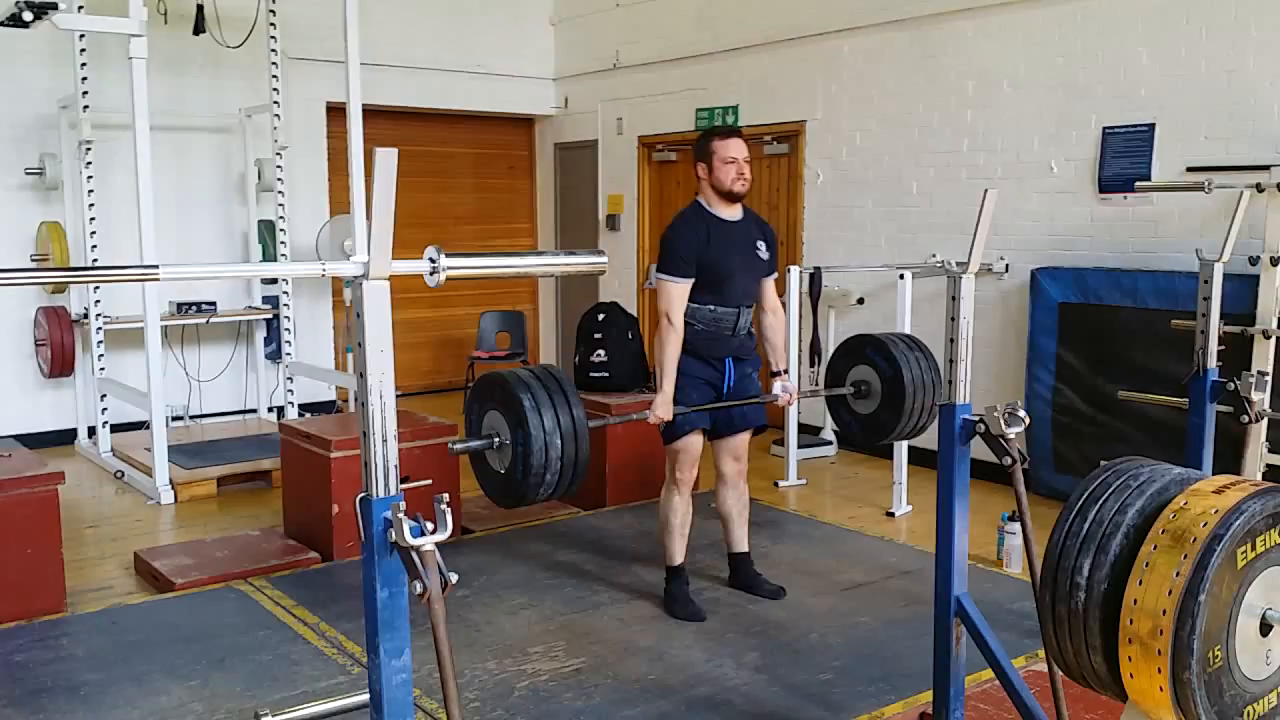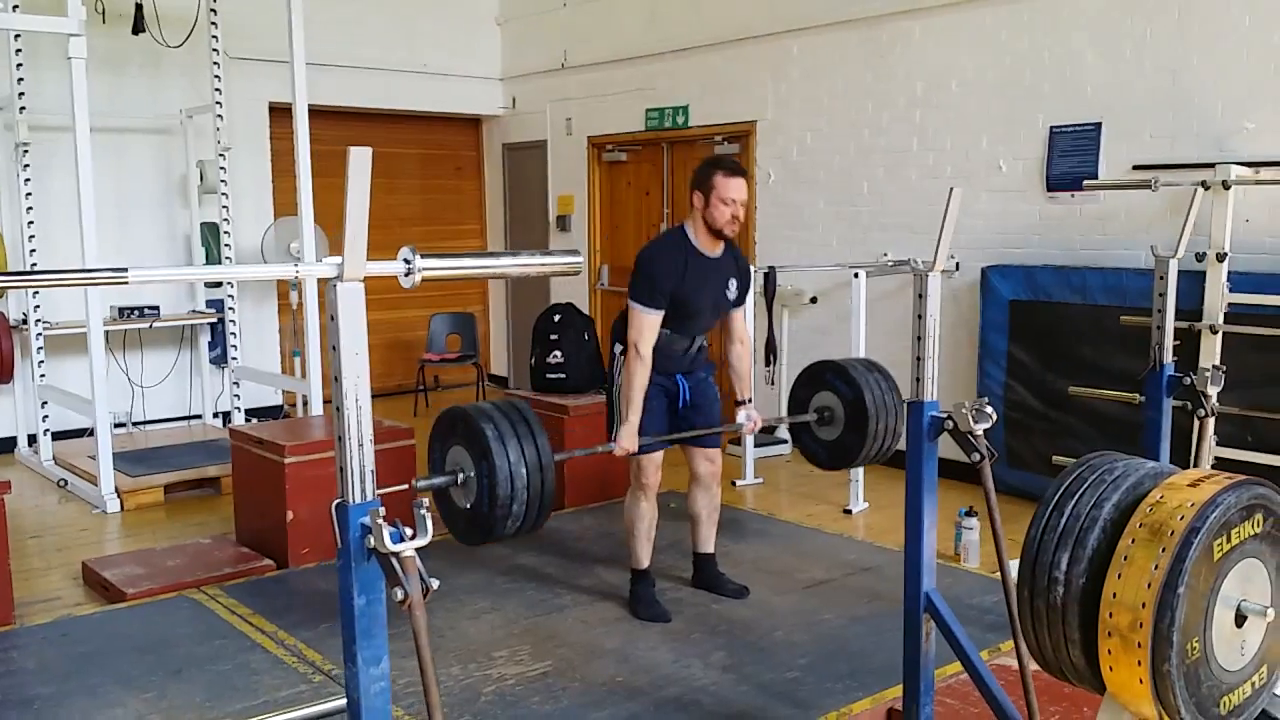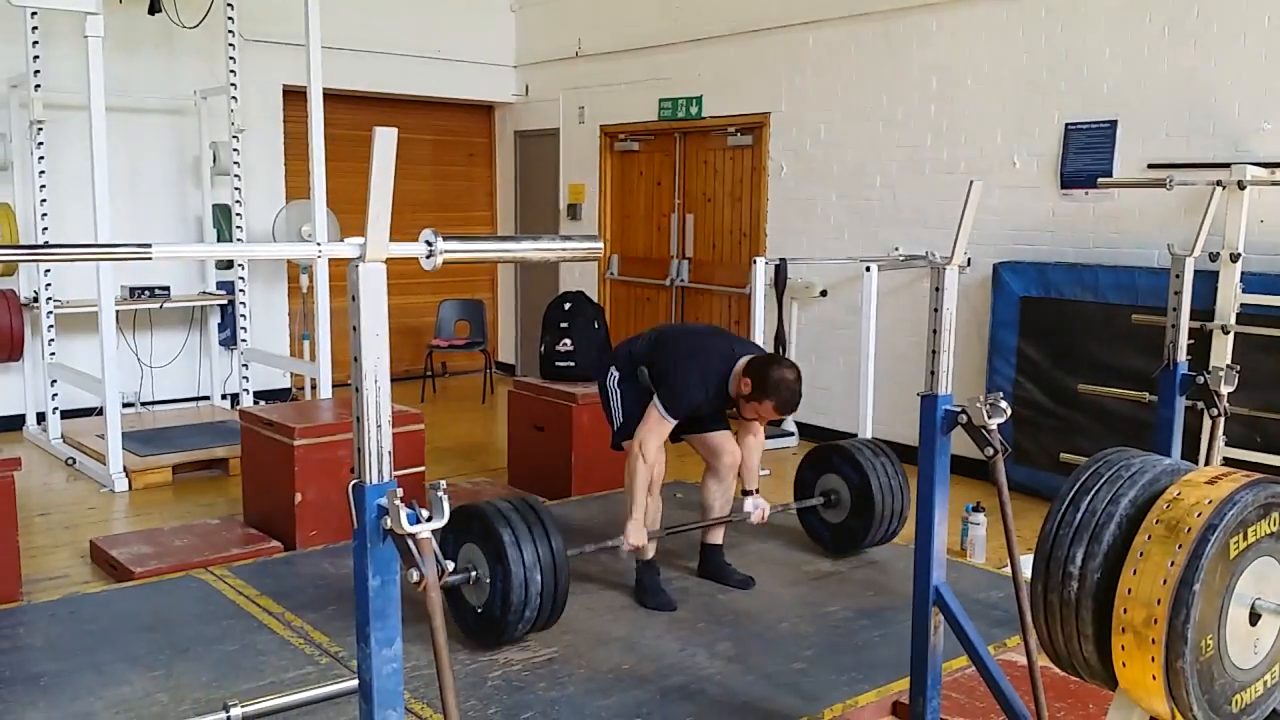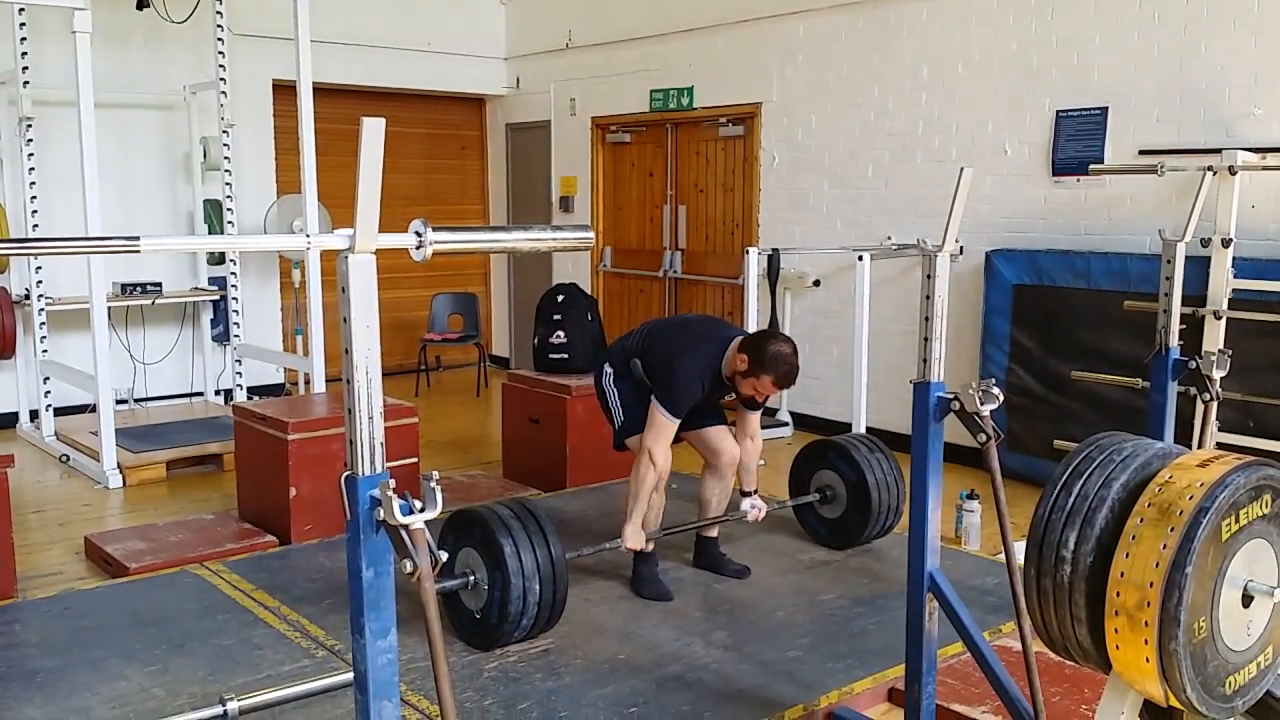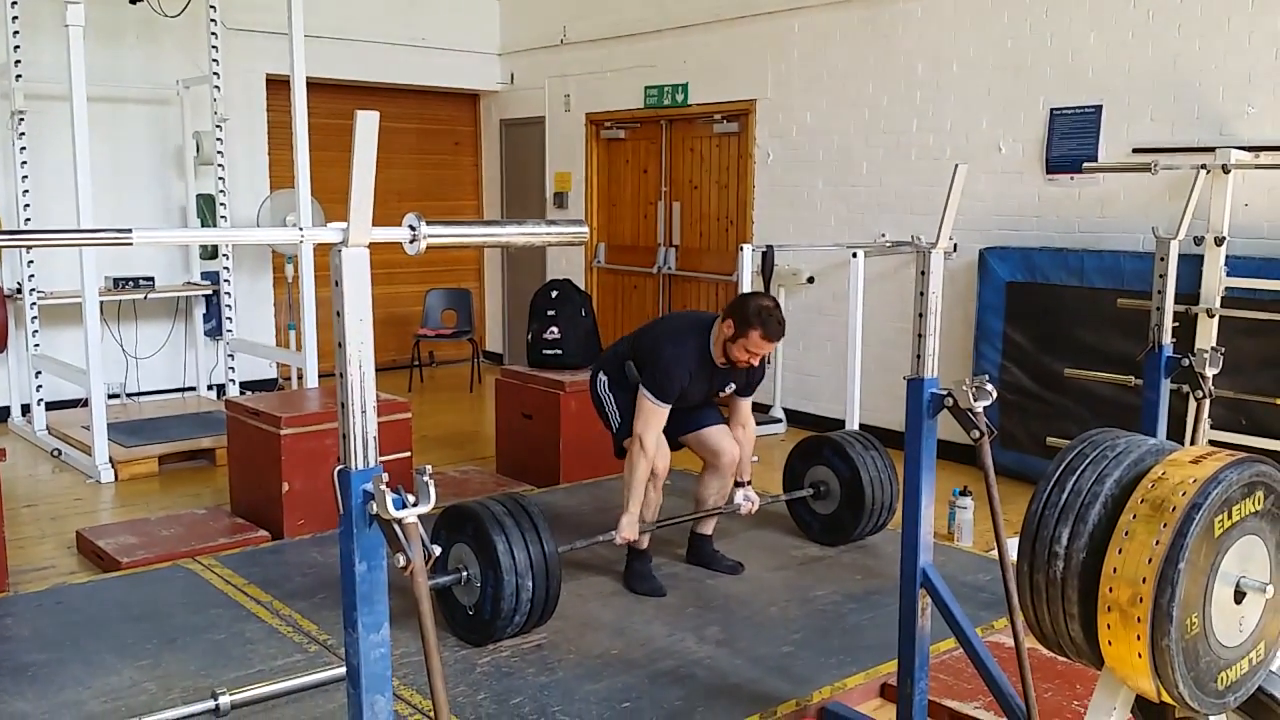
dt=0.5s
person 1, frame 1
left shoulder: (760, 231)
right shoulder: (686, 231)
left elbow: (770, 307)
right elbow: (670, 317)
left wrist: (780, 372)
right wrist: (664, 393)
left hip: (739, 361)
right hip: (690, 364)
left knee: (735, 467)
right knee: (683, 472)
left ankle: (741, 566)
right ankle: (675, 581)
person 1, frame 2
left shoulder: (735, 264)
right shoulder: (662, 258)
left elbow: (738, 337)
right elbow: (640, 347)
left wrist: (745, 402)
right wrist: (630, 424)
left hip: (692, 367)
right hip: (645, 372)
left knee: (709, 468)
right knee: (648, 477)
left ankle: (705, 567)
right ankle: (641, 583)
person 1, frame 3
left shoulder: (762, 377)
right shoulder: (696, 383)
left elbow: (751, 435)
right elbow: (642, 447)
left wrist: (751, 493)
right wrist: (635, 521)
left hip: (673, 375)
right hip: (630, 377)
left knee: (727, 457)
right knee: (653, 469)
left ankle: (712, 557)
right ankle: (646, 572)
person 1, frame 4
left shoulder: (758, 367)
right shoulder: (689, 371)
left elbow: (749, 436)
right elbow: (652, 451)
left wrist: (749, 494)
right wrist: (633, 524)
left hip: (679, 381)
right hip: (625, 376)
left knee: (726, 455)
right knee: (659, 463)
left ankle: (707, 547)
right ankle: (644, 562)
person 1, frame 5
left shoulder: (750, 362)
right shoulder: (676, 354)
left elbow: (742, 422)
right elbow: (644, 440)
left wrist: (743, 485)
right wrist: (630, 515)
right hip: (621, 385)
left knee: (727, 455)
right knee: (658, 463)
left ankle: (701, 545)
right ankle: (637, 559)
